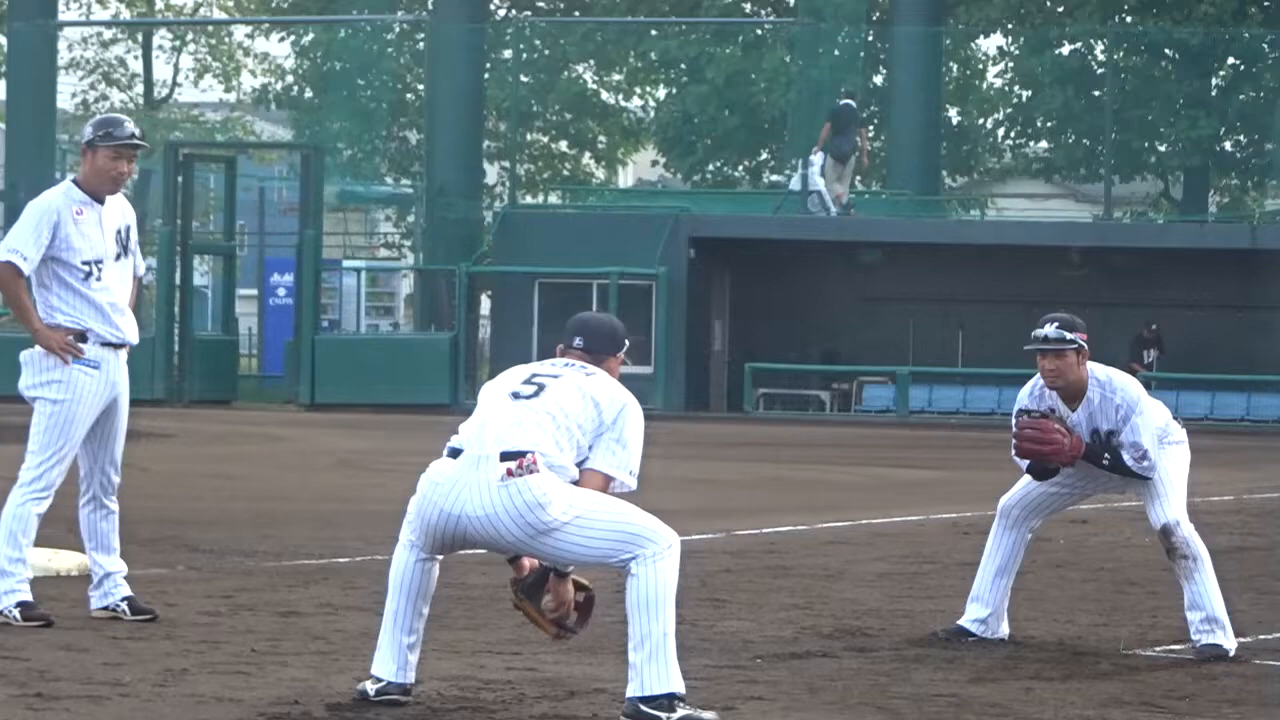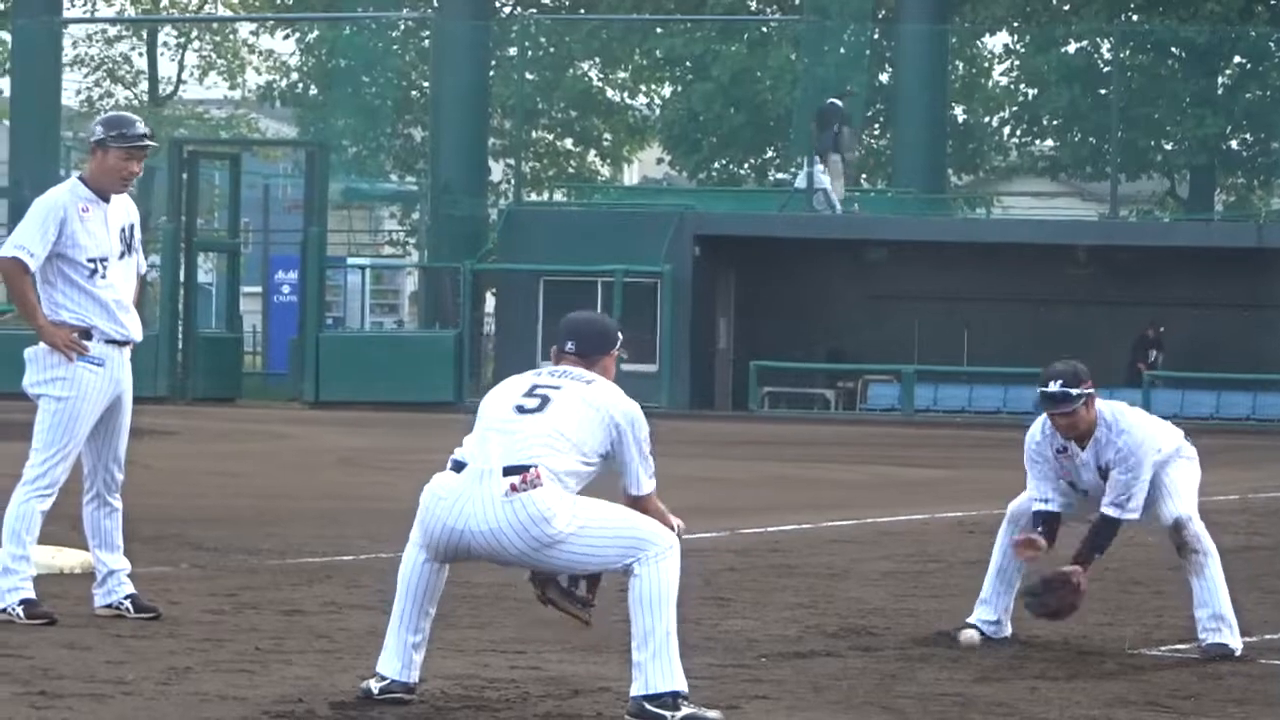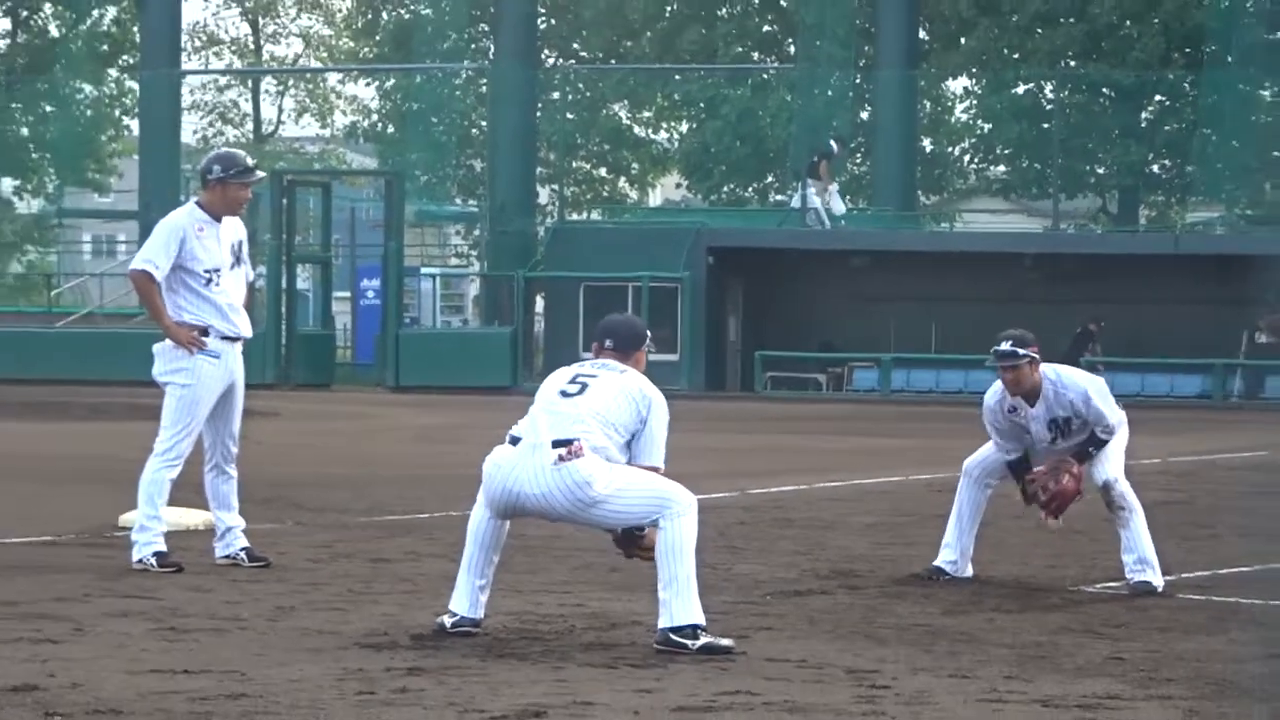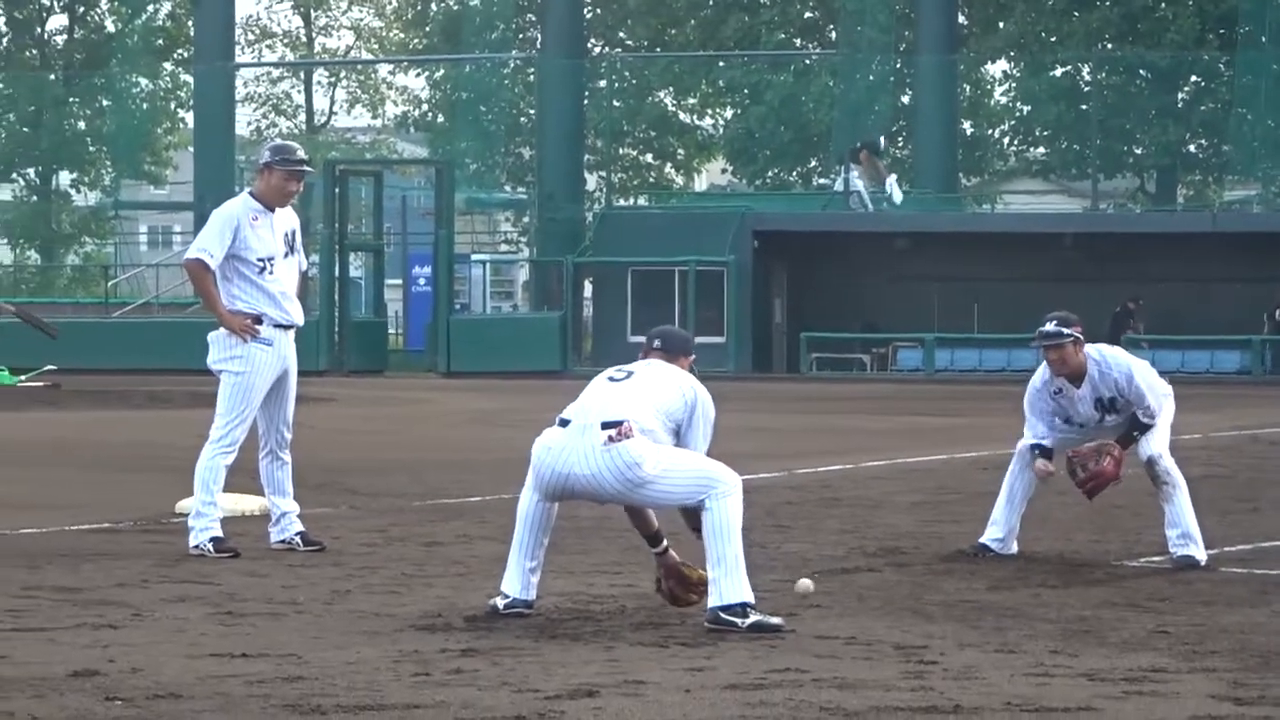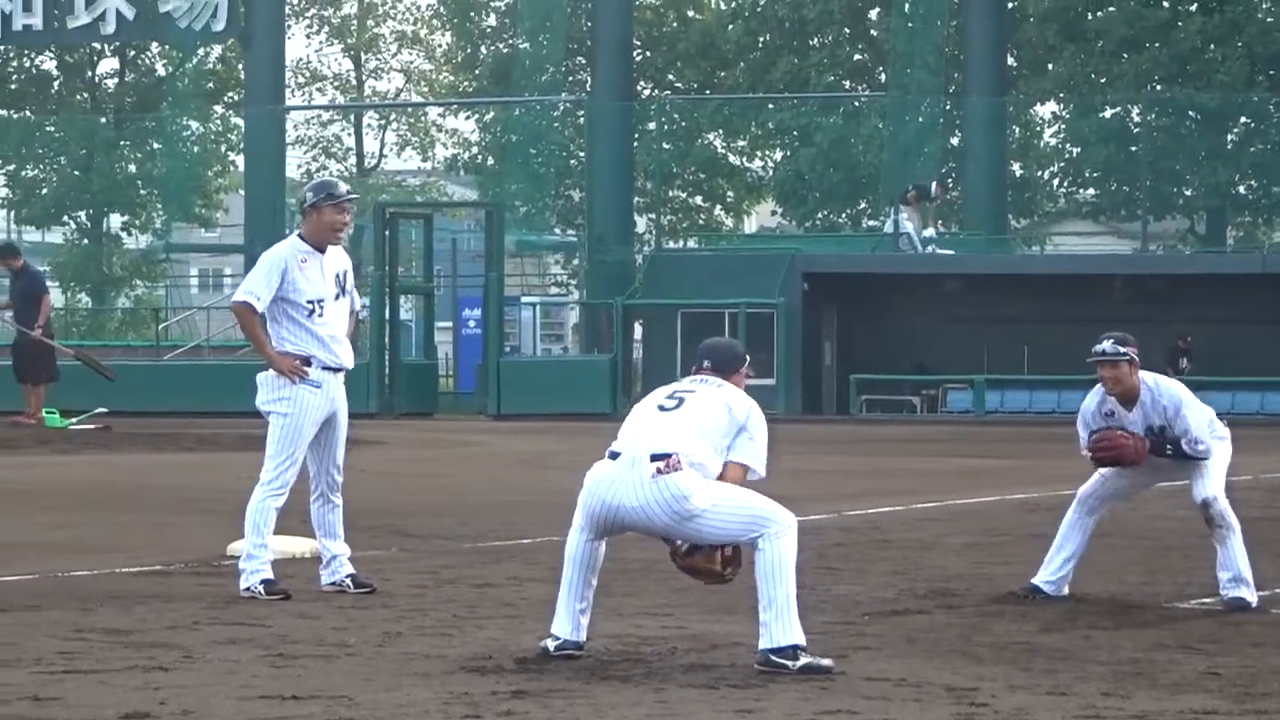
dt=0.7s
person 1, frame 1
left shoulder: (123, 210)
right shoulder: (53, 206)
left hip: (116, 361)
right hip: (73, 362)
left knee: (104, 484)
left ankle: (111, 590)
person 1, frame 2
left shoulder: (126, 208)
right shoulder: (60, 203)
right wrist: (43, 326)
left hip: (119, 359)
right hip: (77, 360)
left knee: (107, 482)
right knee: (43, 477)
left ankle: (114, 588)
person 1, frame 3
left shoulder: (235, 228)
right shoulder: (179, 224)
right elbow: (141, 272)
right wrist: (169, 327)
left hip: (232, 352)
right hip: (197, 354)
left knee: (224, 454)
right knee: (171, 450)
left ankle: (230, 542)
right ankle: (147, 545)
person 1, frame 4
left shoulder: (289, 217)
right shoulder: (233, 213)
right elbow: (195, 261)
right wrist: (223, 315)
left hip: (285, 341)
right hip: (251, 342)
left knee: (279, 441)
right knee: (225, 438)
left ankle: (286, 527)
right ankle: (203, 530)
person 1, frame 5
left shoulder: (340, 258)
right shoulder: (282, 256)
right elbow: (242, 304)
right wrist: (272, 357)
left hip: (335, 382)
right hip: (299, 384)
left knee: (330, 483)
right knee: (276, 480)
left ankle: (337, 569)
right ankle: (255, 573)
person 2, frame 1
left shoulder: (508, 376)
right shoulder: (619, 398)
right elbow: (591, 493)
left wrist: (515, 551)
right wrist: (562, 573)
left hip: (443, 488)
right hip: (518, 495)
left knee: (416, 540)
right knee: (655, 546)
left ankle: (389, 677)
person 2, frame 2
left shoulder: (507, 386)
right shoulder: (618, 403)
right elbow: (641, 500)
left wrist: (532, 551)
right wrist: (670, 524)
left hip: (449, 502)
right hip: (522, 511)
left knee: (426, 541)
right knee: (656, 547)
left ankle: (394, 676)
person 2, frame 3
left shoulder: (558, 376)
right shoulder: (646, 391)
right elbow: (645, 477)
left wrist: (604, 514)
left hip: (509, 471)
right hip: (568, 476)
left knee: (491, 502)
right knee: (678, 504)
left ankle: (464, 613)
right ankle: (680, 628)
person 2, frame 4
left shoulder: (606, 376)
right shoulder: (692, 386)
right elbow: (686, 481)
left wrist: (660, 548)
right wrist: (709, 534)
left hip: (557, 453)
right hip: (616, 456)
left knee: (540, 486)
right knee: (724, 485)
left ankle: (516, 595)
right ankle: (730, 607)
person 2, frame 5
left shoulder: (656, 395)
right shoulder: (744, 405)
right elbow: (732, 479)
left wrist: (667, 531)
right wrist: (718, 541)
left hip: (606, 483)
right hip: (667, 486)
left knee: (586, 526)
right knee: (778, 525)
left ankle: (566, 637)
right ankle: (781, 649)
person 3, frame 1
left shoulder: (1123, 393)
right shoulder: (1032, 397)
left elbow: (1143, 466)
right elbow: (1036, 470)
left wrist: (1082, 450)
right wrist: (1053, 457)
left hip: (1155, 447)
right hip: (1085, 456)
left knee: (1171, 524)
right knee: (1012, 509)
person 3, frame 2
left shoulder: (1129, 433)
right shoulder: (1040, 436)
left elbow: (1117, 512)
right elbow: (1044, 502)
left wrist: (1081, 564)
right wrist: (1042, 538)
right hip: (1089, 480)
left knee: (1183, 521)
right knee: (1019, 514)
person 3, frame 3
left shoulder: (1074, 386)
right shoulder: (995, 402)
left elbow: (1108, 426)
right elbow: (1012, 454)
left wrist: (1076, 462)
left hip: (1095, 431)
right hip: (1037, 438)
left knee: (1110, 481)
right knee: (975, 470)
left ankle: (1144, 574)
right ankle: (953, 563)
person 3, frame 4
left shoulder: (1119, 366)
right shoulder: (1041, 383)
left elbow: (1149, 410)
right elbow: (1039, 437)
left wrist: (1118, 448)
right wrist: (1041, 459)
left hip: (1147, 405)
right hip: (1082, 419)
left knee: (1155, 456)
right knee: (1025, 451)
left ankle: (1188, 549)
right ankle: (998, 540)
person 3, frame 5
left shoulder: (1170, 394)
right shoulder: (1094, 404)
left elbow: (1200, 448)
left wrist: (1149, 447)
left hip: (1202, 442)
left knee: (1210, 498)
right knee: (1088, 497)
left ankle: (1239, 590)
right ankle: (1050, 582)
